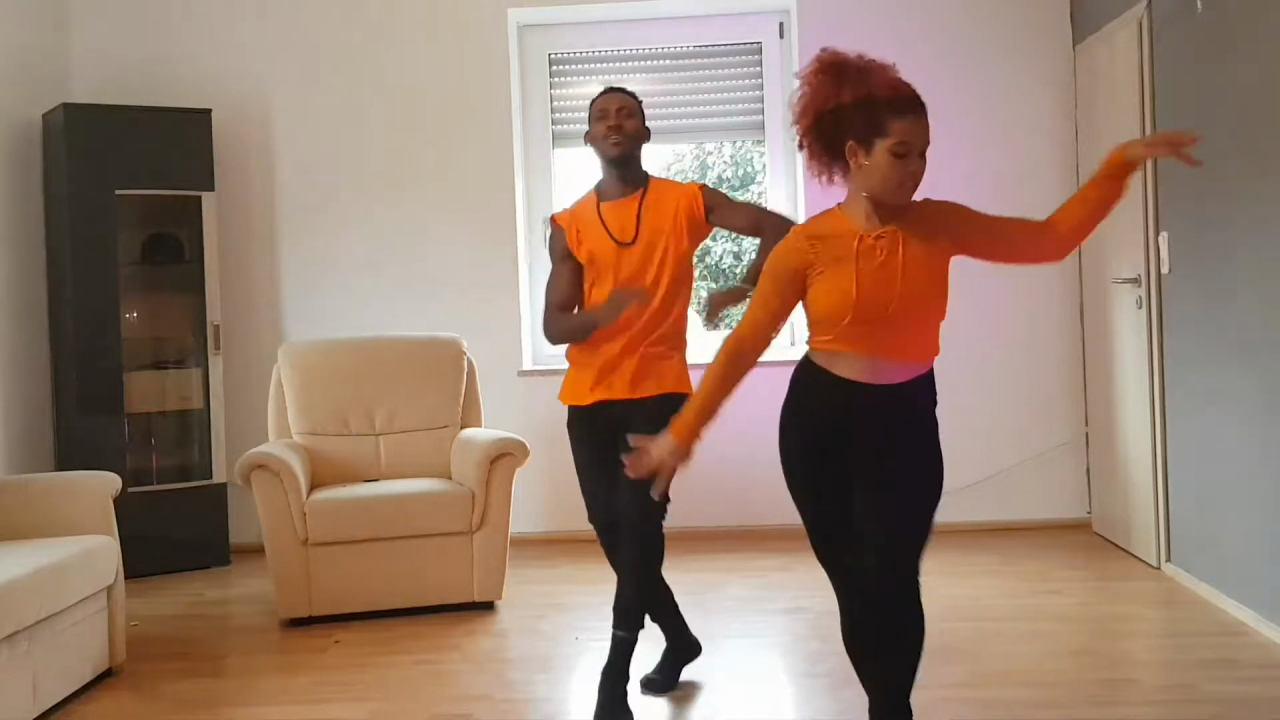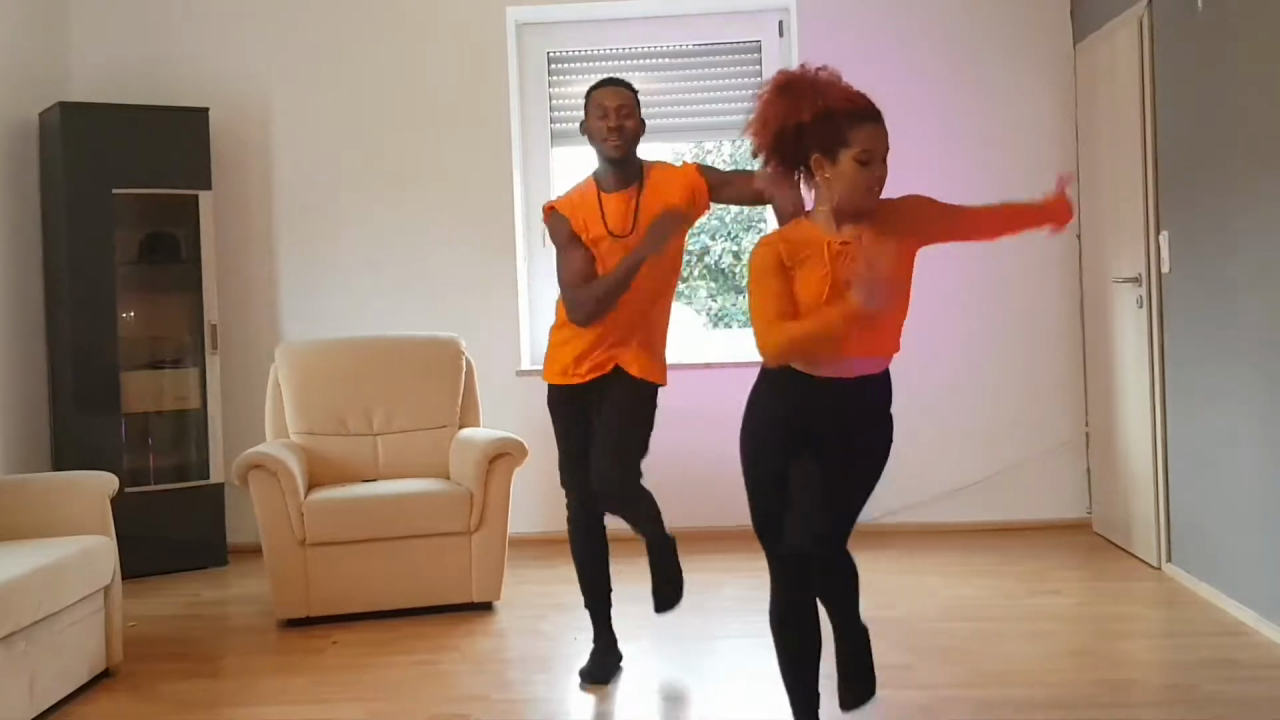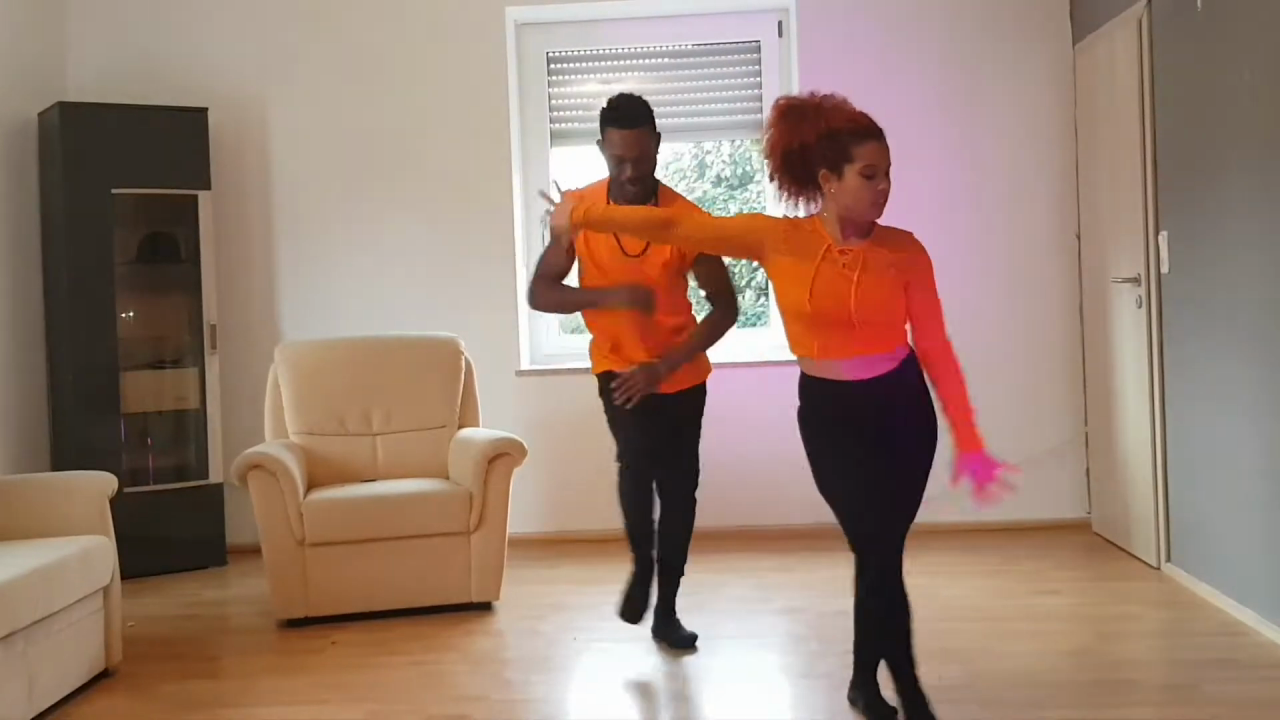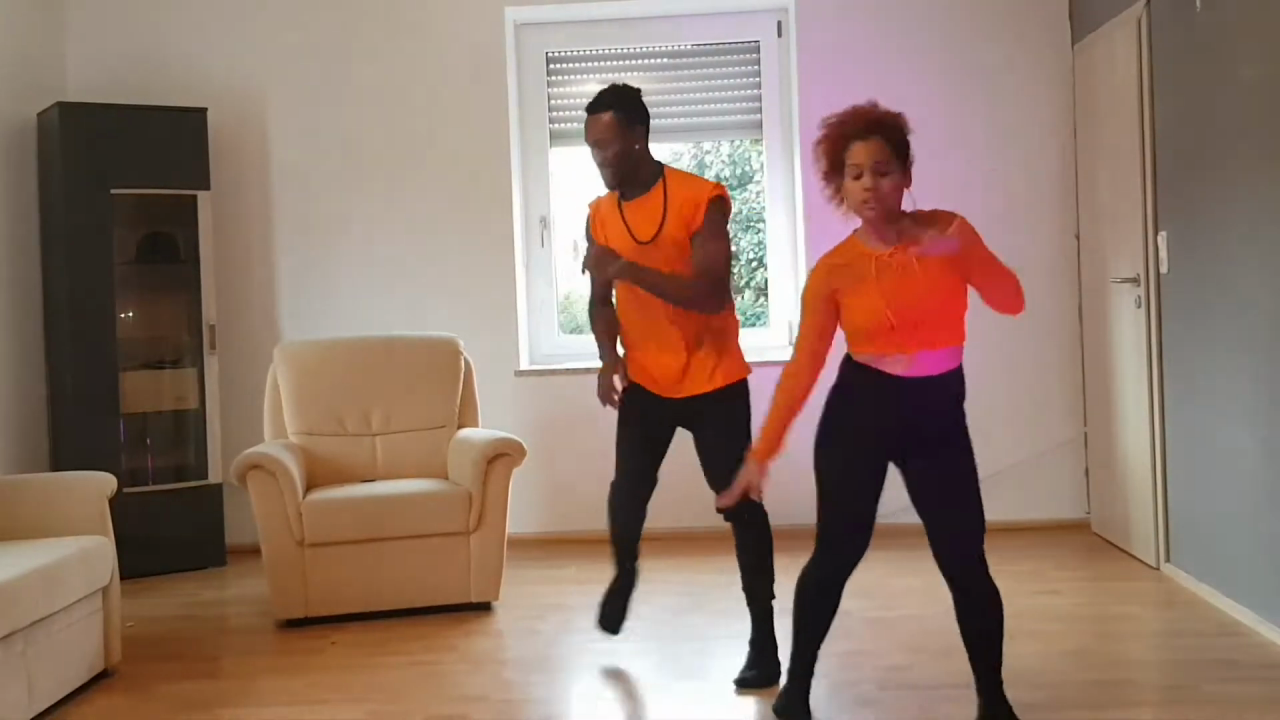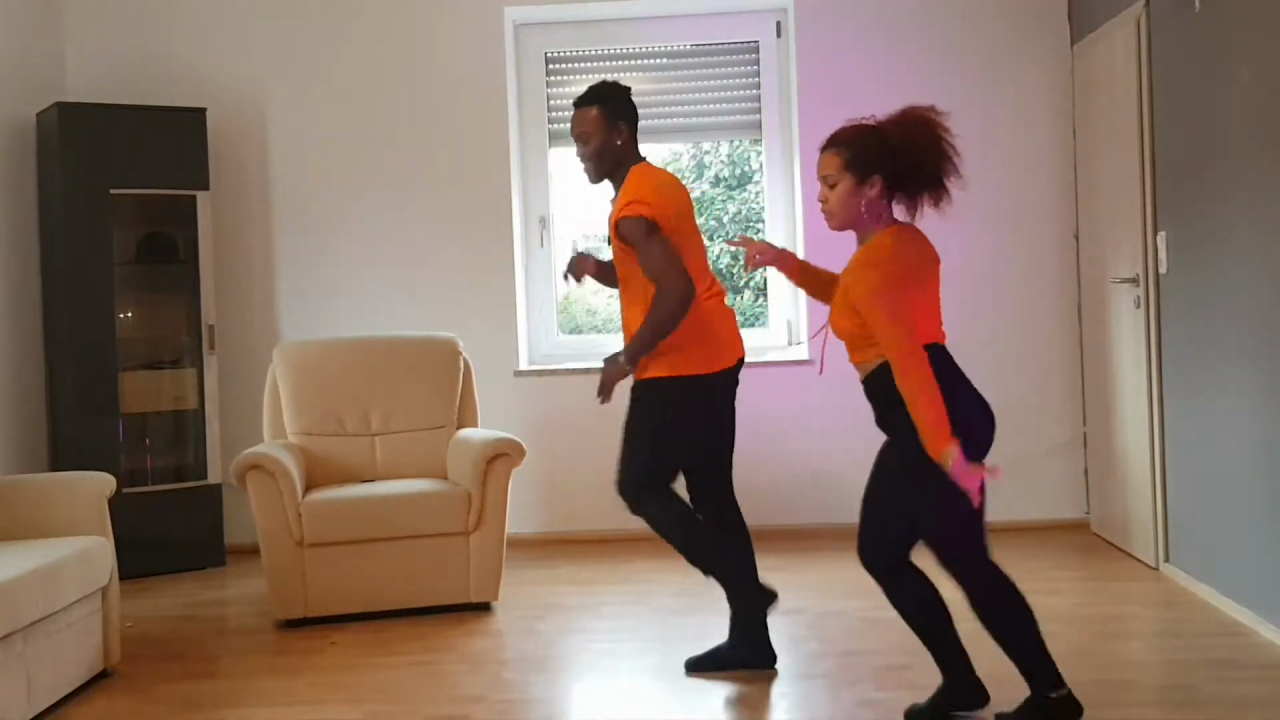
dt=0.5s
person 1, frame 1
left shoulder: (935, 224)
right shoulder: (805, 244)
left elbow: (1048, 243)
right elbow: (743, 344)
left wrist: (1123, 162)
right wrist: (682, 436)
left hip: (903, 419)
right hip: (821, 421)
left knee: (885, 575)
right knee: (858, 588)
person 1, frame 2
left shoulder: (902, 220)
right shoulder: (775, 250)
left elbow: (979, 220)
right elbow: (774, 345)
left wrist: (1051, 210)
right wrist: (855, 307)
left hip: (861, 415)
right hip: (784, 415)
left knee: (810, 542)
right knee: (789, 578)
left ankle: (850, 633)
person 1, frame 3
left shoulder: (904, 251)
right shoulder: (777, 237)
left elbow: (937, 348)
right elbow: (681, 227)
left wrist: (970, 445)
right wrist: (591, 216)
left hip: (901, 412)
right hip: (829, 414)
left knee: (882, 554)
right knee: (878, 548)
person 1, frame 4
left shoulder: (947, 229)
right shoulder: (834, 269)
left elbow: (1010, 301)
right elbow: (802, 367)
left wrist: (959, 250)
right wrist: (760, 456)
left hip: (940, 418)
right hip: (861, 415)
left knee: (965, 563)
right knee: (836, 555)
person 1, frame 5
left shoulder: (878, 256)
right shoulder: (902, 244)
left elbow: (907, 357)
right elbow: (844, 297)
left wrist: (944, 450)
right wrist: (783, 260)
left hip: (927, 426)
right hip: (923, 423)
left knee: (965, 561)
right knee: (882, 552)
person 2, frame 1
left shoulder: (693, 200)
right shoulder: (567, 226)
left elbow: (781, 230)
right elbow: (556, 328)
left wrist: (740, 291)
right wrist: (604, 311)
left hip: (656, 389)
right hip: (592, 397)
left knee: (632, 513)
right knee: (614, 531)
left ankle: (615, 665)
right ankle: (677, 637)
person 2, frame 2
left shoulder: (682, 183)
right shoulder: (564, 212)
left elbow: (771, 185)
right elbow: (583, 309)
right wrist: (643, 249)
left hip: (634, 365)
right hip: (571, 371)
left knee: (612, 481)
right knee: (582, 505)
left ankle: (659, 542)
right ankle: (604, 641)
person 2, frame 3
left shoulder: (686, 218)
left elbow: (726, 308)
right elbow: (539, 294)
left wrist: (668, 362)
right wrist: (611, 296)
left hip: (681, 373)
right hip: (616, 364)
left knee: (679, 488)
right knee: (638, 464)
left ankle: (666, 606)
right ankle: (643, 563)
person 2, frame 4
left shoulder: (704, 199)
right shoulder: (599, 215)
left elbow: (713, 297)
right elbow: (600, 299)
left wrist: (631, 268)
right wrist: (610, 356)
left hip: (717, 375)
right hip: (644, 379)
left knee: (740, 501)
right knee: (628, 493)
left ankle: (764, 639)
right ankle: (624, 573)
person 2, frame 5
left shoulder: (636, 203)
right shoulder: (647, 191)
left elbow: (679, 291)
left wrist: (627, 358)
right wrist: (600, 271)
left hip: (684, 359)
right hip: (709, 357)
left knee: (637, 489)
right knee: (710, 493)
left ankle: (749, 598)
right ankle: (749, 638)
